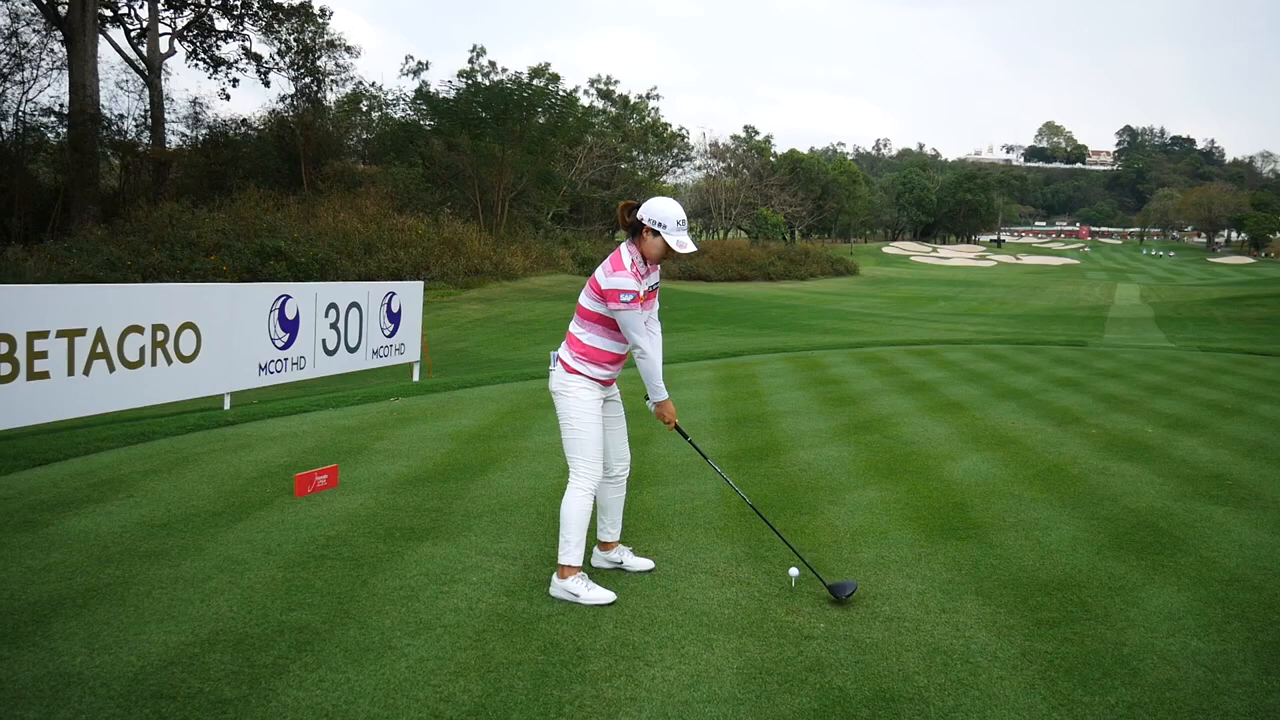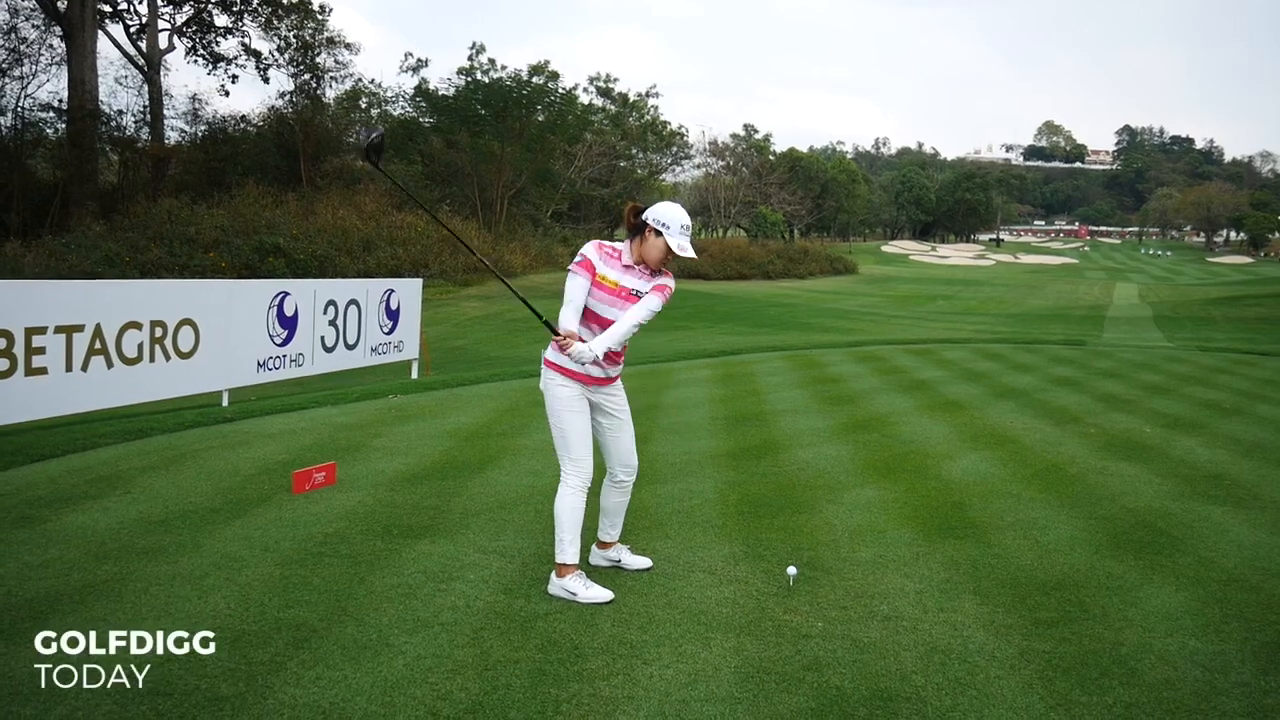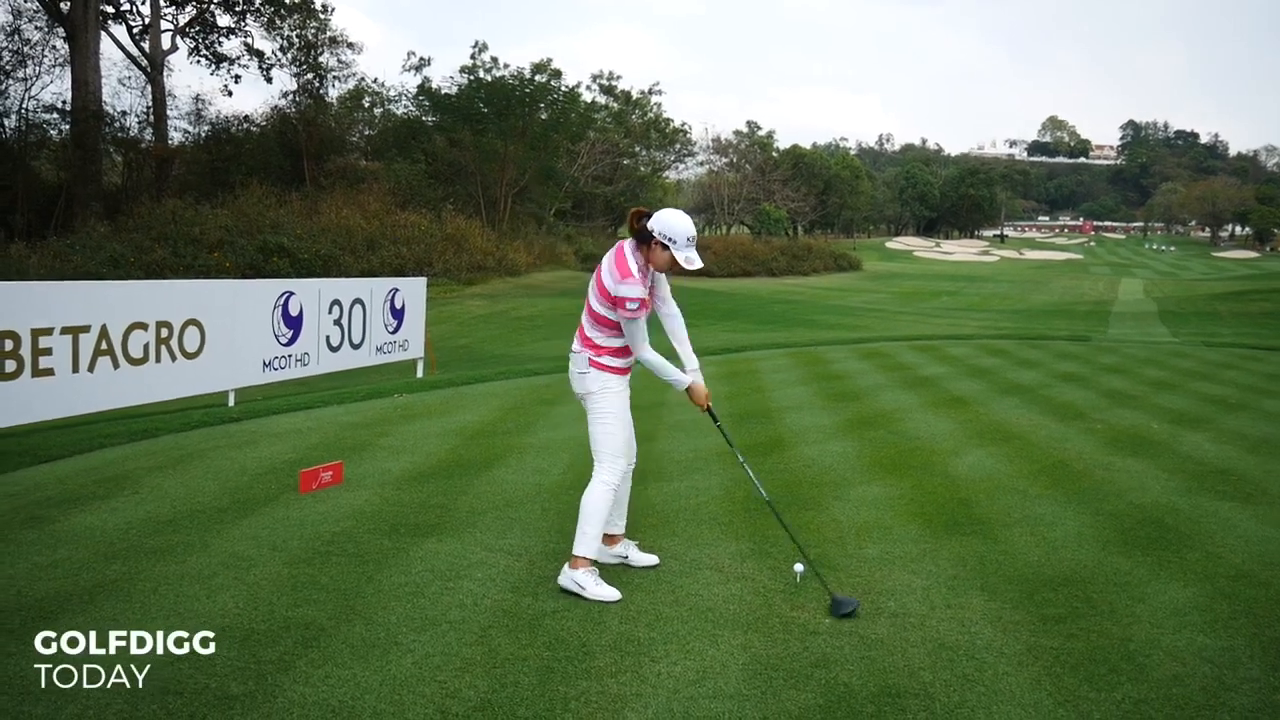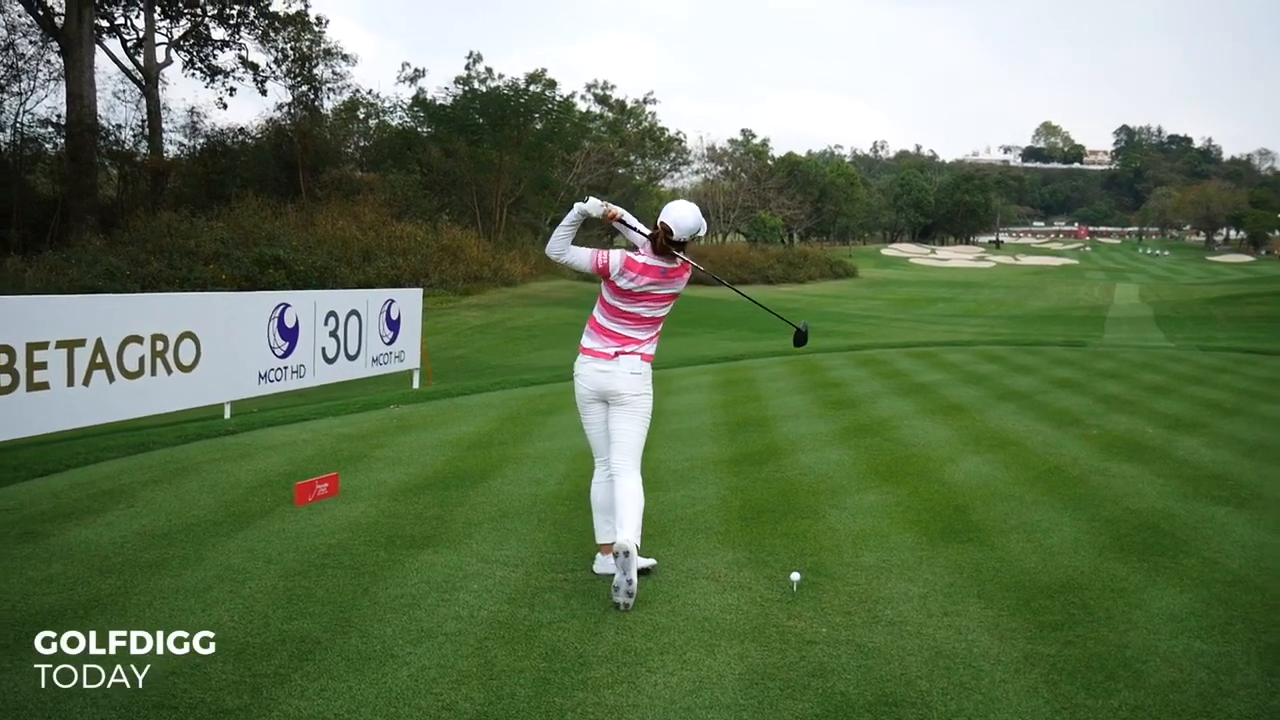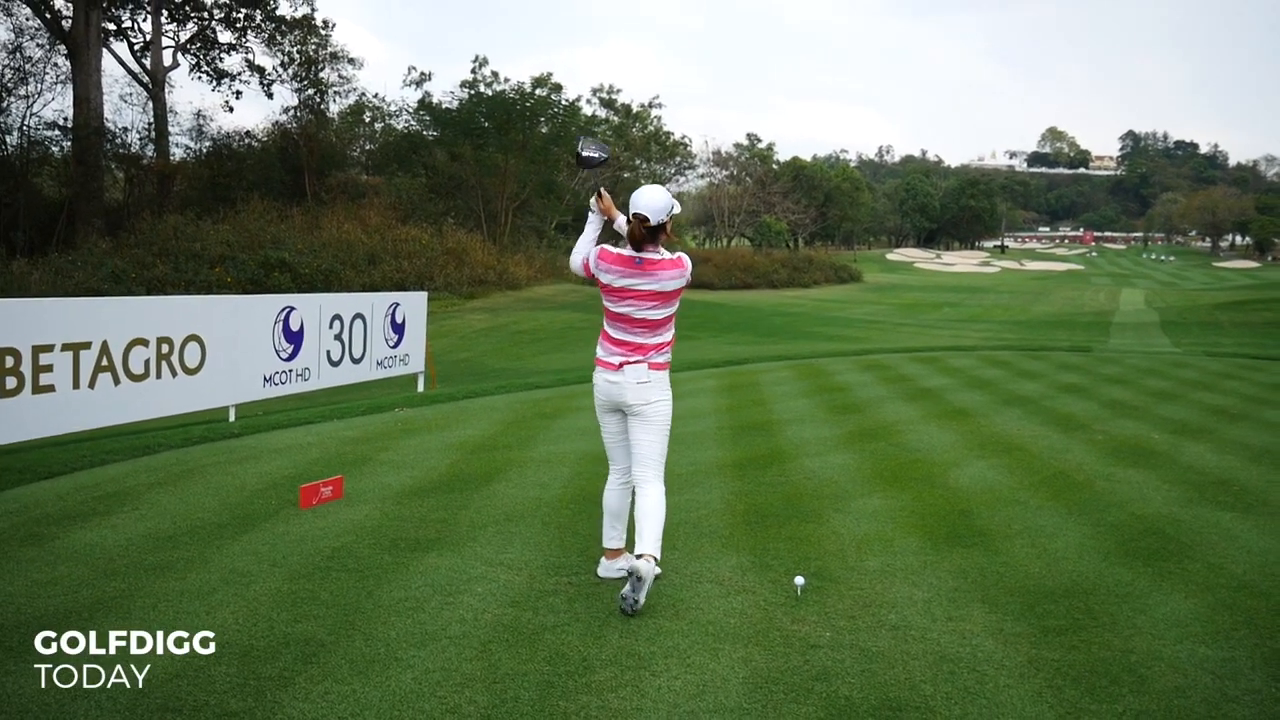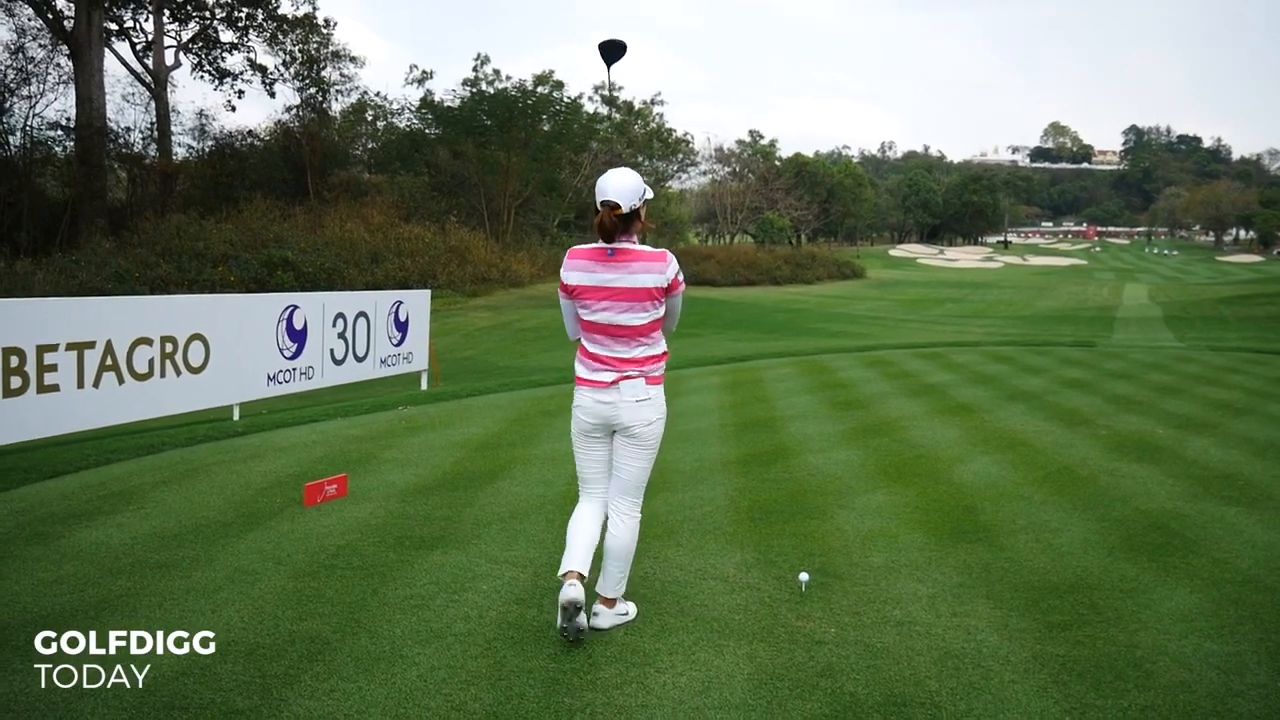
dt=0.7s
person 1, frame 1
left shoulder: (648, 266)
right shoulder: (620, 276)
left elbow: (653, 329)
right elbow: (640, 344)
left wrist: (656, 391)
right wrist: (661, 398)
left hip: (603, 381)
right hip: (577, 380)
left knee: (617, 466)
right knee: (586, 475)
left ankle: (608, 548)
right ankle: (567, 575)
person 1, frame 2
left shoulder: (663, 283)
right shoulder: (596, 253)
left elbow: (630, 322)
right elbow: (570, 307)
left wrist: (589, 351)
right wrist: (567, 334)
left hip: (605, 381)
right hip: (565, 377)
left knee: (624, 469)
right knee: (577, 474)
left ankle: (607, 546)
right ankle: (565, 573)
person 1, frame 3
left shoulder: (632, 246)
right shoulder: (630, 288)
left elbow: (670, 313)
right elbow: (640, 351)
left wrist: (693, 367)
right wrist: (684, 382)
left hip: (594, 368)
right hip: (603, 376)
left knee: (624, 458)
right knee: (609, 472)
left ankle: (612, 542)
right ankle: (579, 568)
person 1, frame 4
left shoulder: (621, 264)
right shoulder: (681, 271)
left elbow: (555, 251)
right elbow: (646, 242)
left wrist: (584, 210)
right wrist: (613, 213)
left hip: (590, 372)
right hip: (631, 377)
left knee: (605, 465)
right knee: (626, 469)
left ankle: (607, 553)
right ankle: (626, 546)
person 1, frame 5
left shoulder: (603, 258)
right shoulder: (681, 266)
left elbow: (576, 264)
left wrist: (596, 216)
right wrist: (616, 220)
left hip: (607, 381)
right hip: (649, 385)
left knee: (620, 472)
right knee: (649, 481)
left ankle: (614, 556)
right ankle: (643, 562)
person 1, frame 6
left shoulder: (574, 262)
right shoulder: (662, 264)
left elbow: (574, 331)
left hip: (589, 399)
right hip: (641, 400)
left knee: (592, 496)
right knee: (625, 505)
left ankle: (572, 581)
right ankle: (608, 603)
